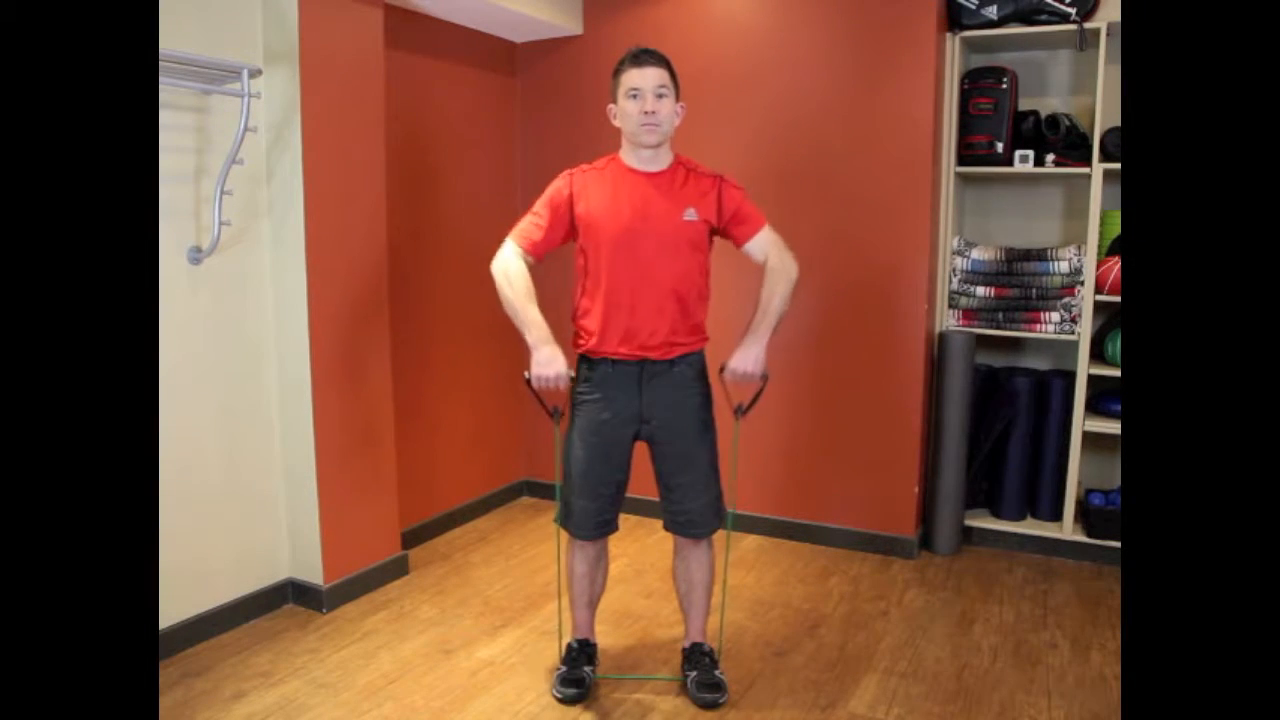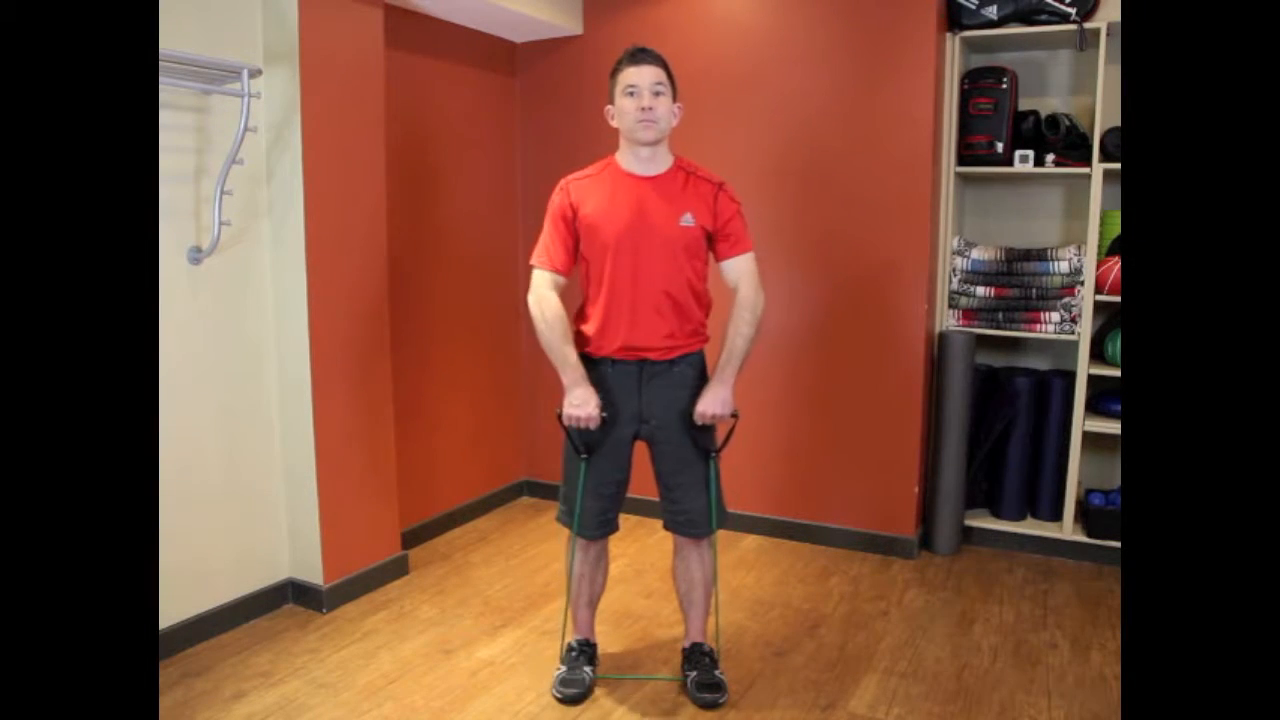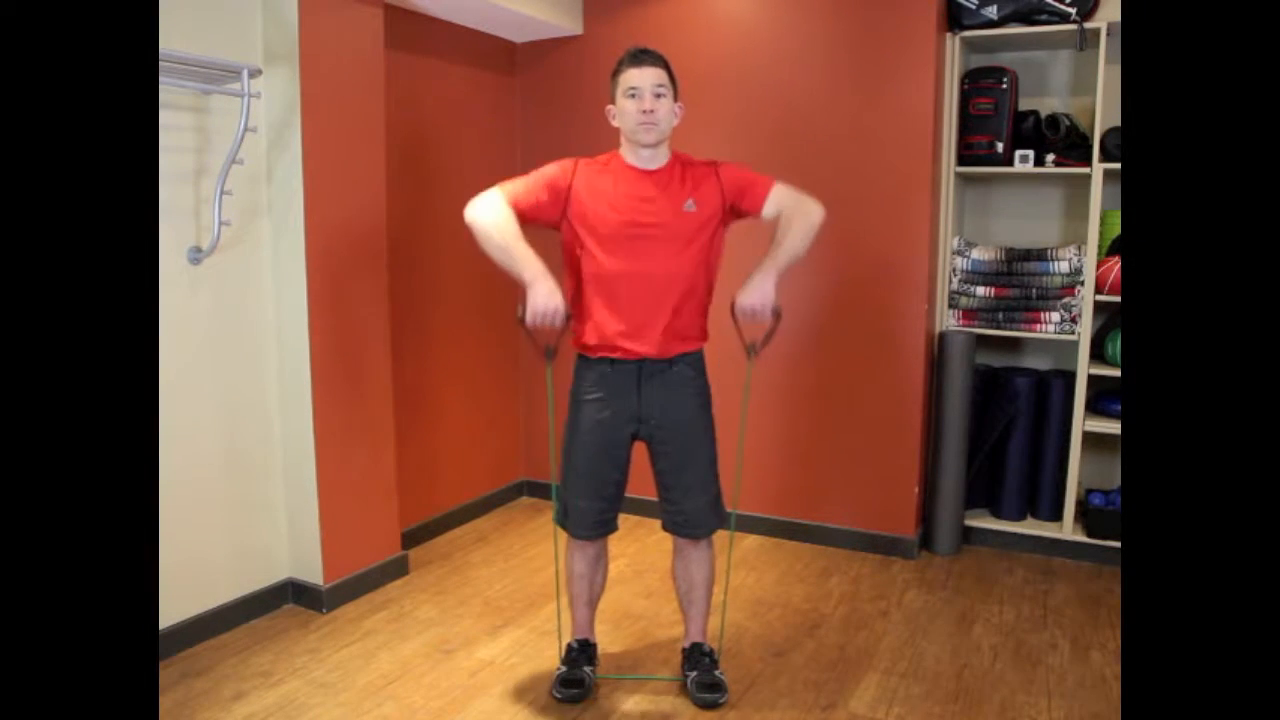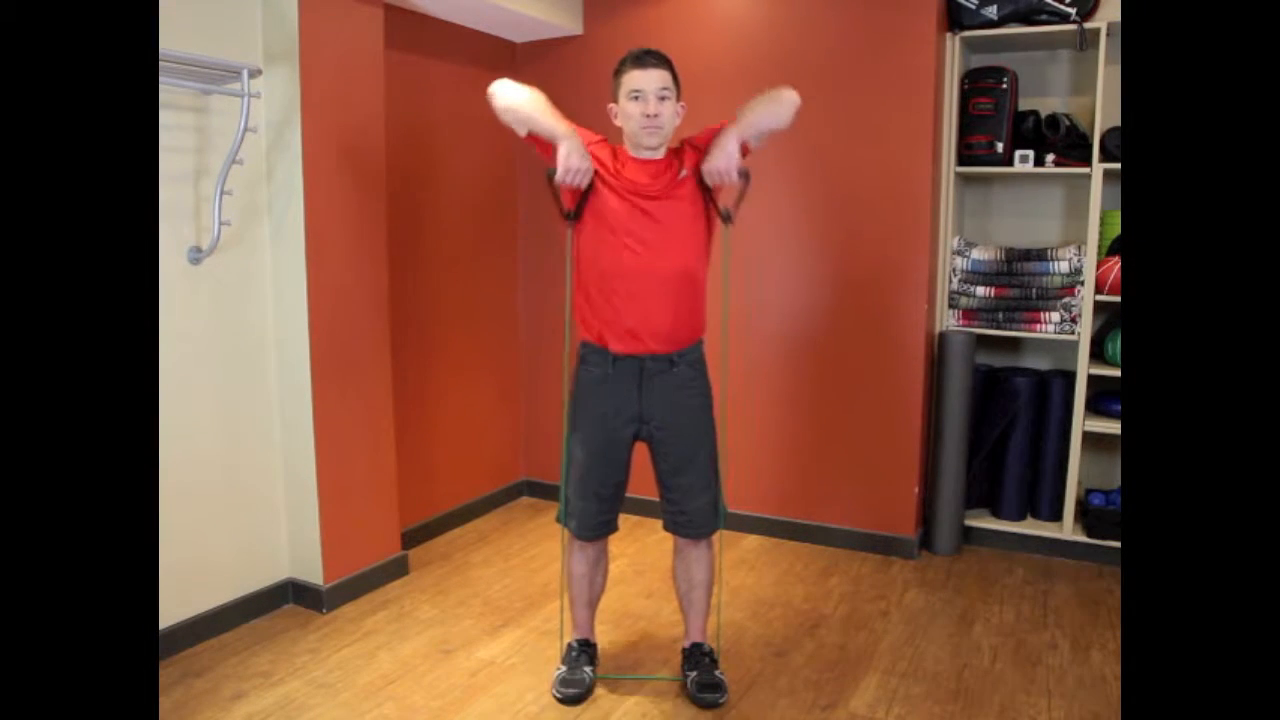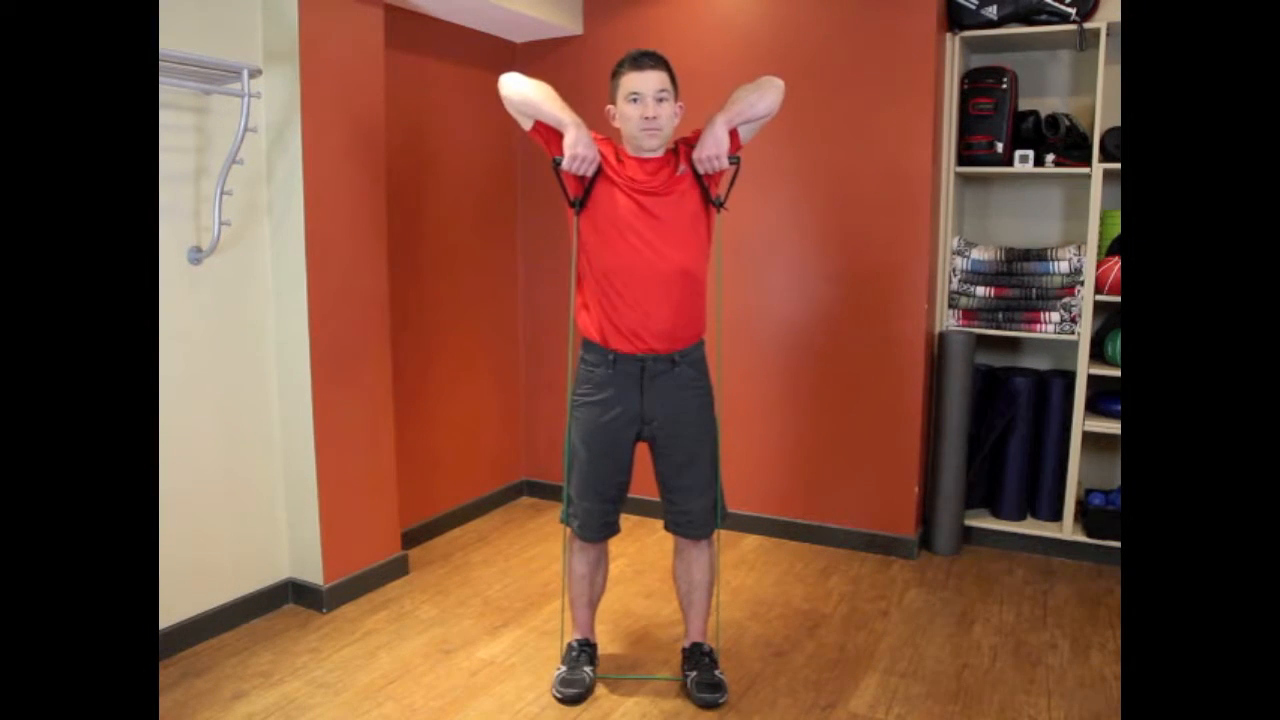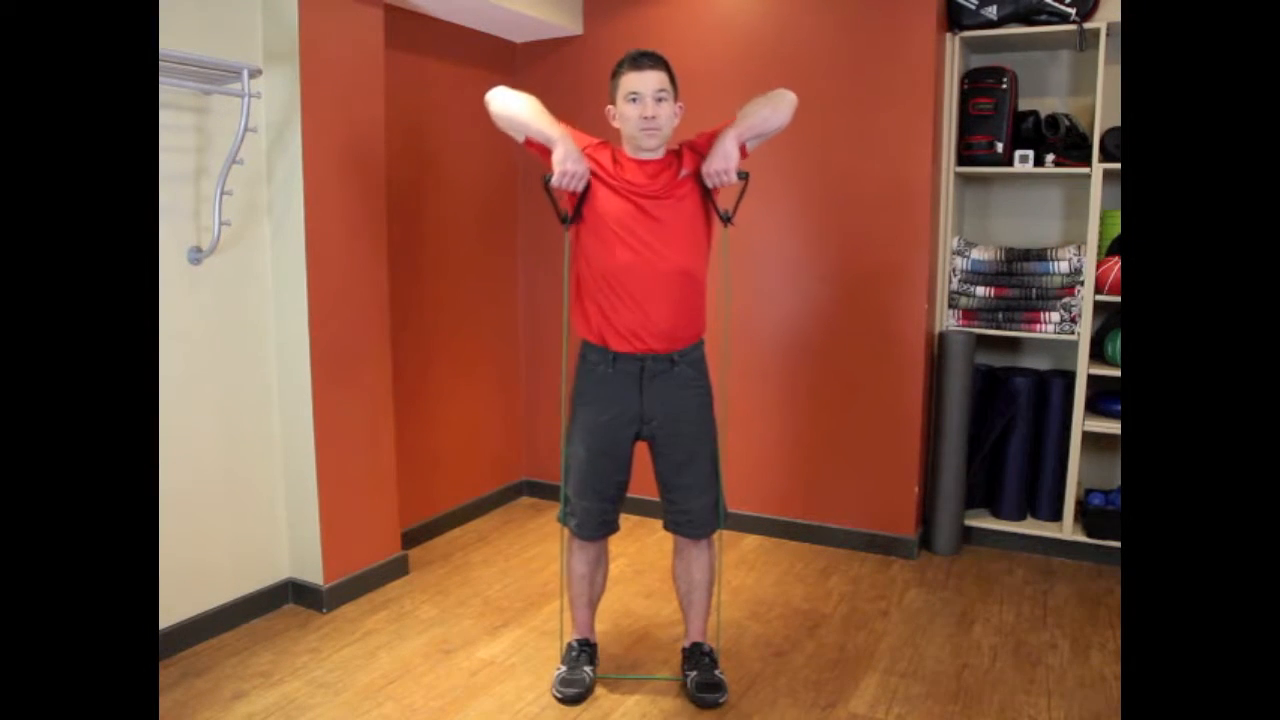
dt=0.4s
person 1, frame 1
left shoulder: (711, 190)
right shoulder: (577, 187)
left elbow: (780, 263)
right elbow: (509, 262)
left wrist: (755, 340)
right wrist: (543, 344)
left hip: (682, 377)
right hip: (600, 376)
left knee: (695, 523)
right knee: (585, 523)
left ankle: (696, 650)
right ankle: (581, 646)
person 1, frame 2
left shoulder: (710, 195)
right shoulder: (576, 192)
left elbow: (748, 291)
right elbow: (543, 293)
left wrist: (723, 382)
right wrist: (575, 383)
left hip: (681, 378)
right hip: (601, 378)
left knee: (694, 523)
right knee: (587, 524)
left ankle: (697, 650)
right ankle: (580, 647)
person 1, frame 3
left shoulder: (711, 183)
right shoulder: (574, 180)
left elbow: (806, 210)
right elbow: (483, 209)
left wrist: (768, 271)
right wrist: (534, 275)
left hip: (679, 375)
right hip: (599, 376)
left knee: (694, 523)
right knee: (585, 523)
left ankle: (696, 650)
right ankle: (580, 646)
person 1, frame 4
left shoulder: (700, 162)
right shoulder: (588, 162)
left elbow: (784, 100)
right elbow: (504, 94)
left wrist: (732, 136)
right wrist: (564, 137)
left hip: (680, 371)
right hip: (602, 371)
left knee: (694, 522)
right knee: (586, 521)
left ankle: (696, 650)
right ankle: (580, 646)
person 1, frame 5
left shoulder: (699, 161)
right shoulder: (589, 162)
left elbow: (771, 90)
right elbow: (512, 87)
left wrist: (718, 127)
right wrist: (572, 127)
left hip: (682, 371)
right hip: (604, 371)
left knee: (695, 523)
right knee: (588, 522)
left ankle: (697, 650)
right ankle: (581, 646)
person 1, frame 6
left shoulder: (699, 162)
right shoulder: (588, 163)
left elbow: (782, 103)
right elbow: (502, 102)
left wrist: (730, 139)
right wrist: (559, 143)
left hip: (681, 371)
right hip: (603, 371)
left knee: (695, 522)
right knee: (588, 520)
left ankle: (697, 649)
right ankle: (582, 646)
